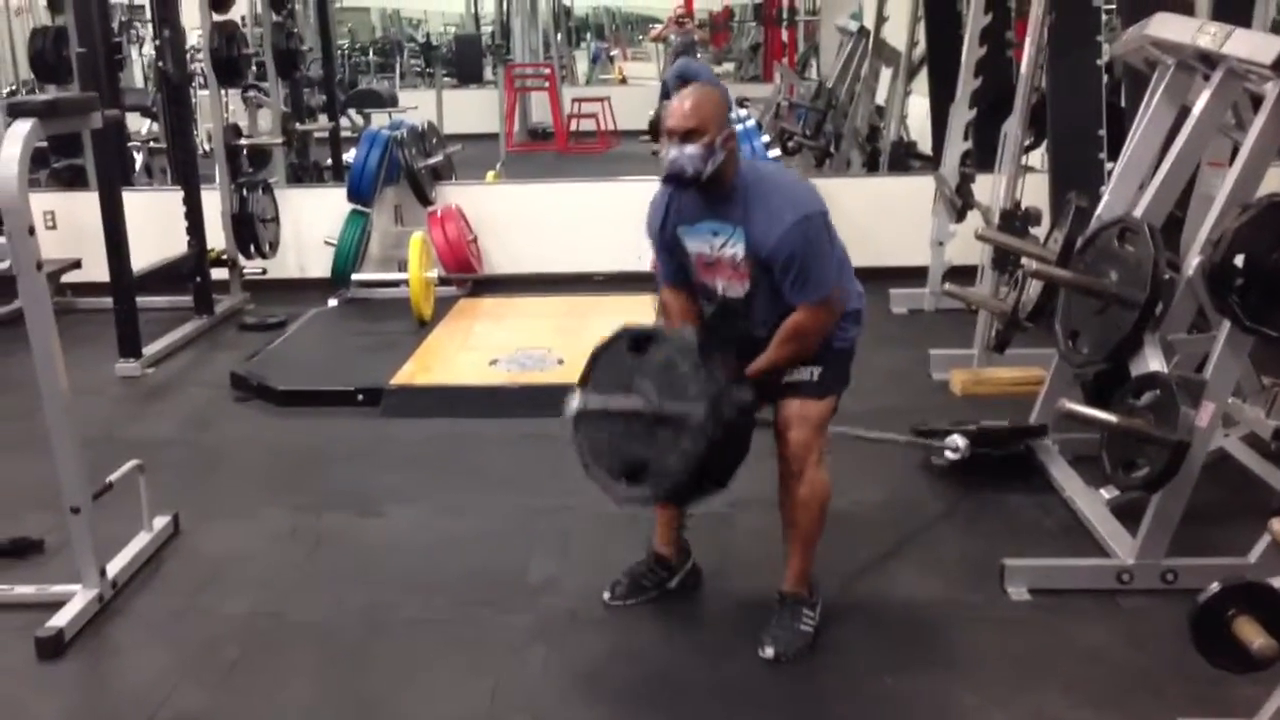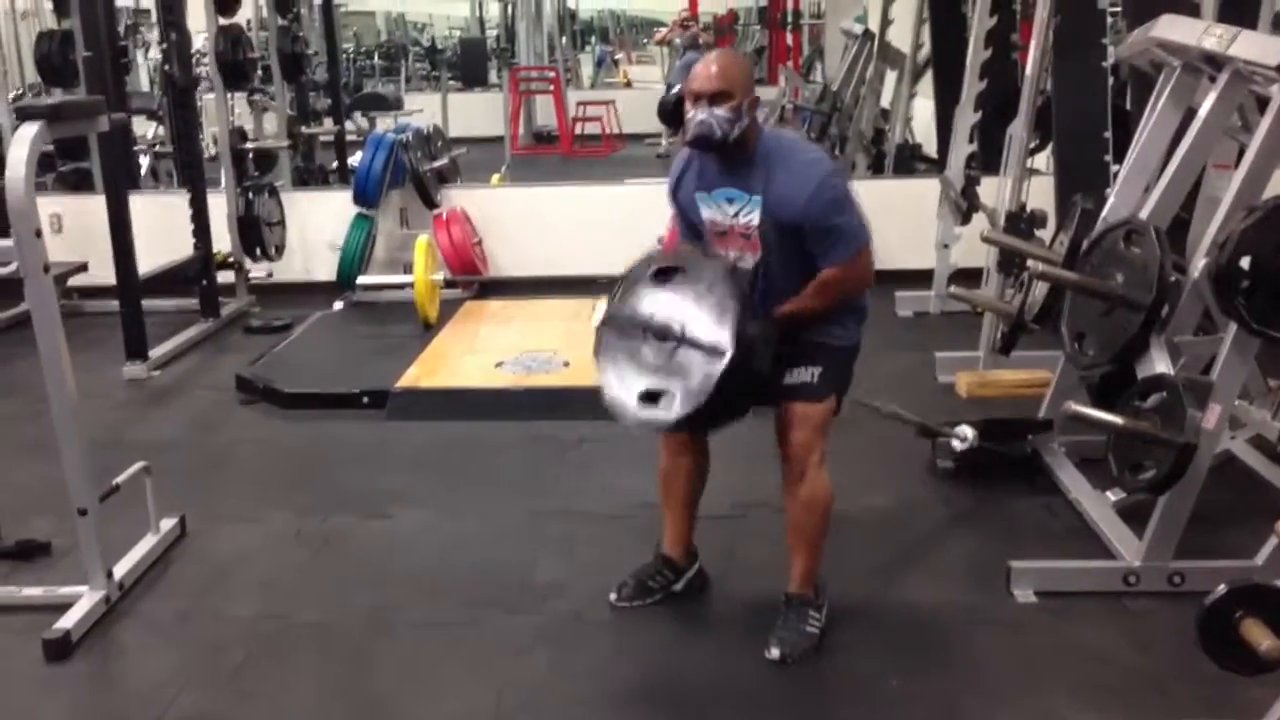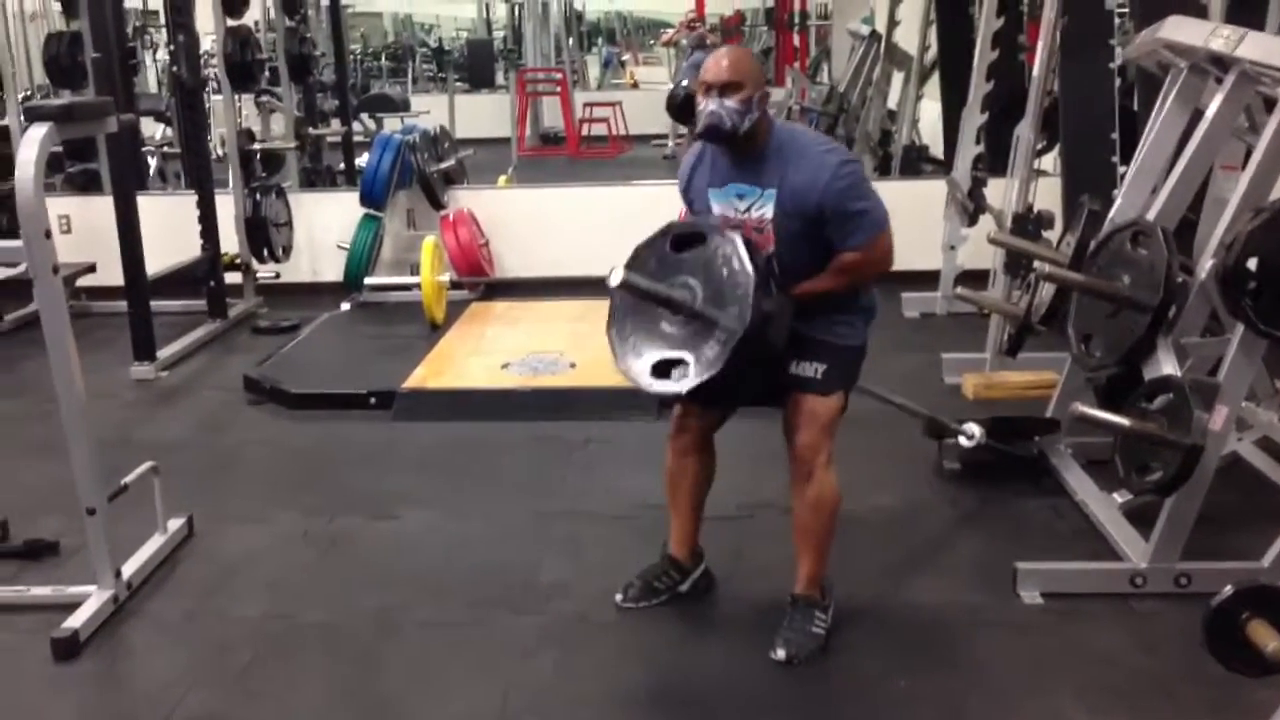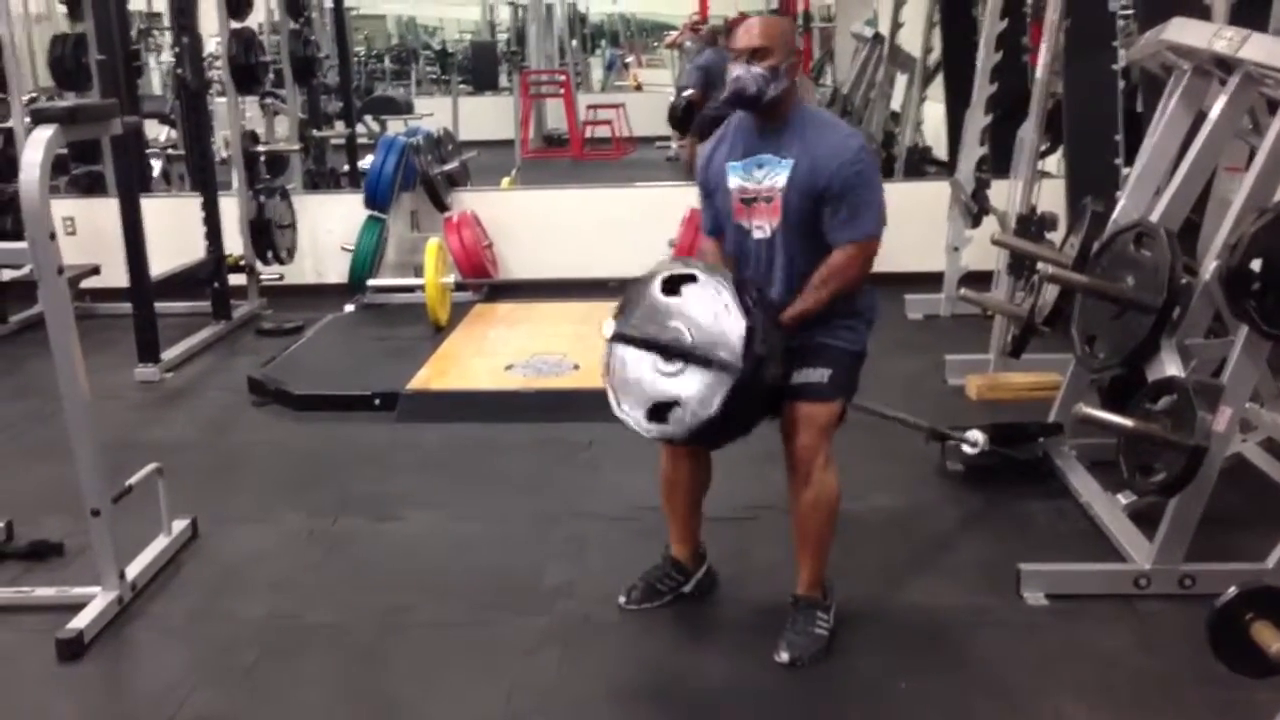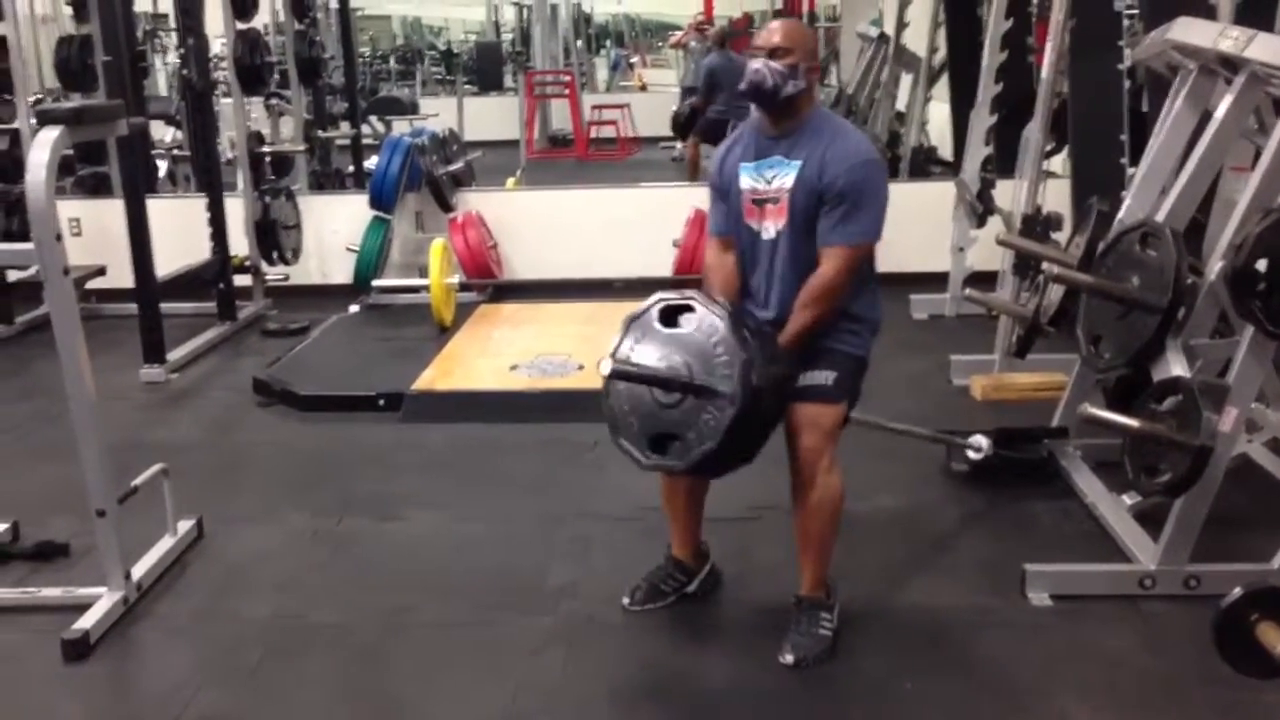
dt=0.2s
person 1, frame 1
left shoulder: (785, 210)
right shoulder: (668, 204)
left elbow: (818, 315)
right elbow: (676, 292)
left wrist: (745, 384)
left hip: (813, 328)
right hip: (732, 324)
left knee: (798, 444)
left ankle: (798, 595)
right ankle: (670, 559)
person 1, frame 2
left shoulder: (805, 177)
right shoulder: (686, 169)
left elbow: (857, 271)
left wrist: (771, 320)
left hip: (816, 324)
left knee: (801, 447)
right knee: (680, 423)
left ankle: (805, 597)
right ankle: (677, 562)
person 1, frame 3
left shoulder: (821, 170)
right shoulder: (698, 165)
left elbow: (874, 256)
left wrist: (790, 295)
left hip: (824, 317)
left knee: (808, 446)
right knee: (686, 423)
left ankle: (810, 598)
right ankle: (682, 563)
person 1, frame 4
left shoulder: (840, 150)
right shoulder: (718, 148)
left elbow: (853, 258)
right elbow: (714, 242)
left wrist: (782, 323)
left hip: (823, 325)
left knee: (806, 447)
left ankle: (812, 598)
right ankle: (685, 564)
person 1, frame 5
left shoulder: (849, 156)
right shoulder: (732, 152)
left elbow: (837, 270)
right elbow: (722, 248)
left wrist: (781, 349)
left hip: (827, 330)
right hip: (749, 321)
left knee: (811, 449)
left ankle: (816, 599)
right ankle: (688, 564)
